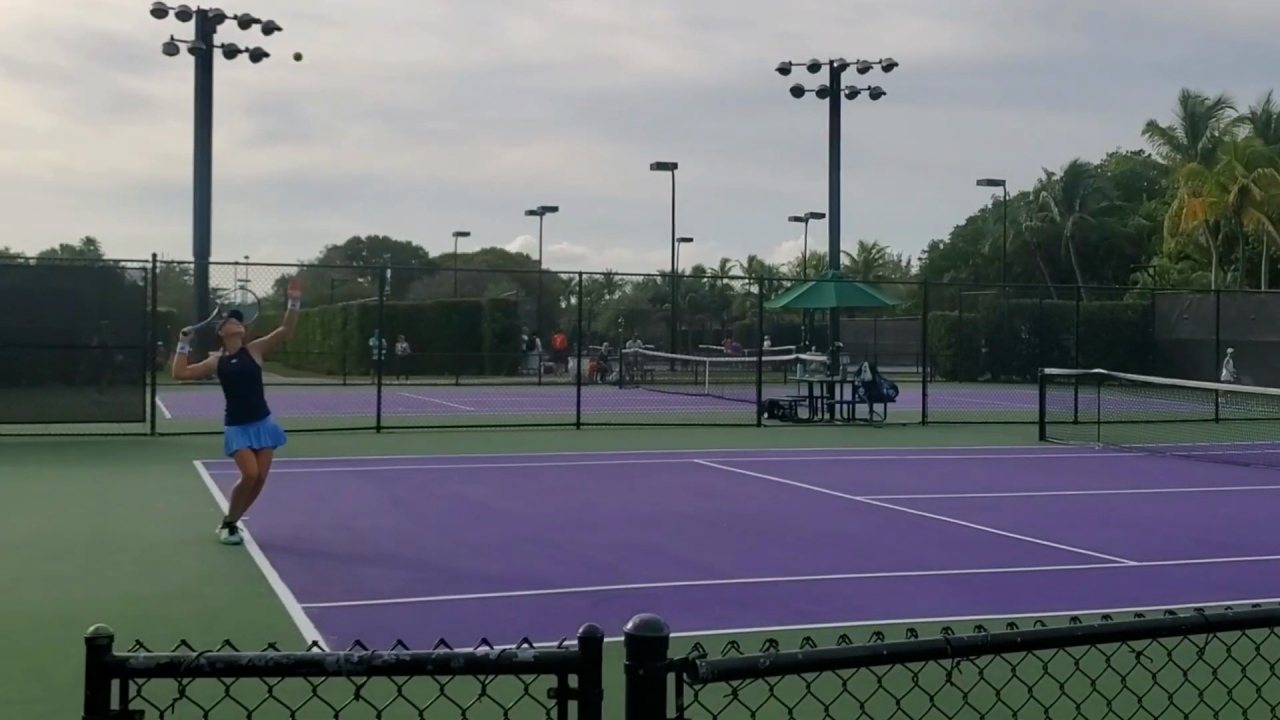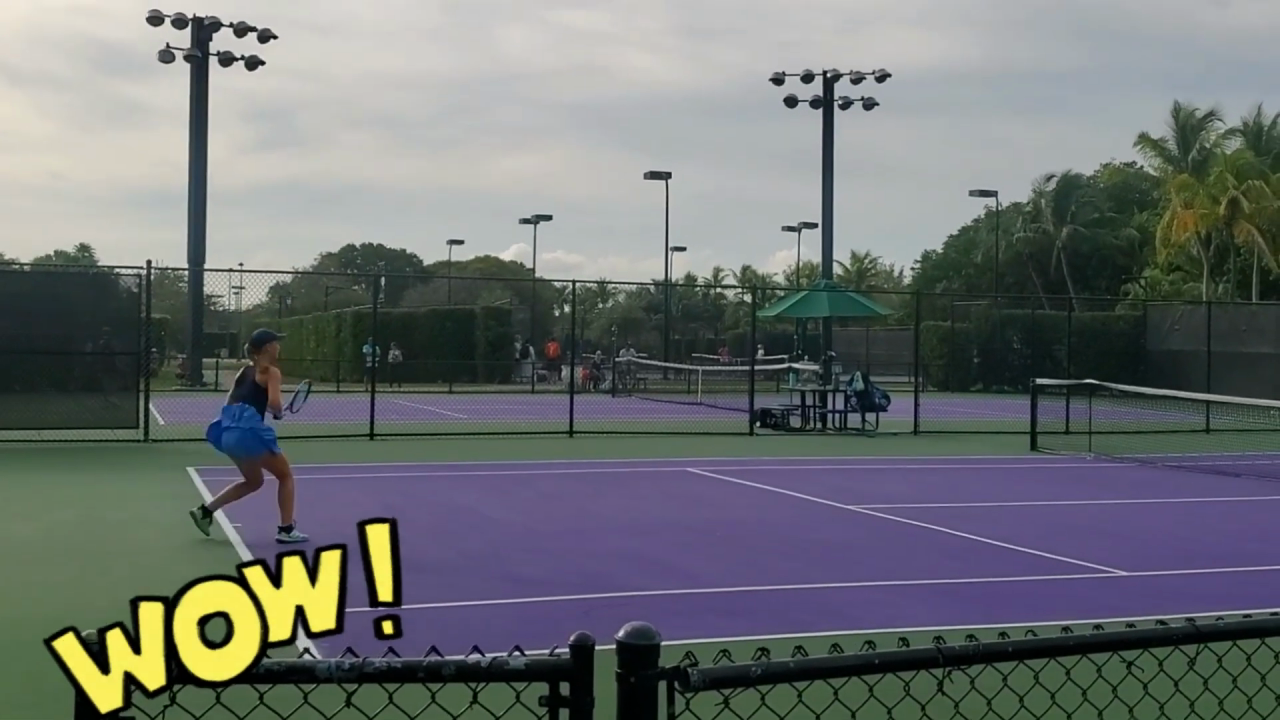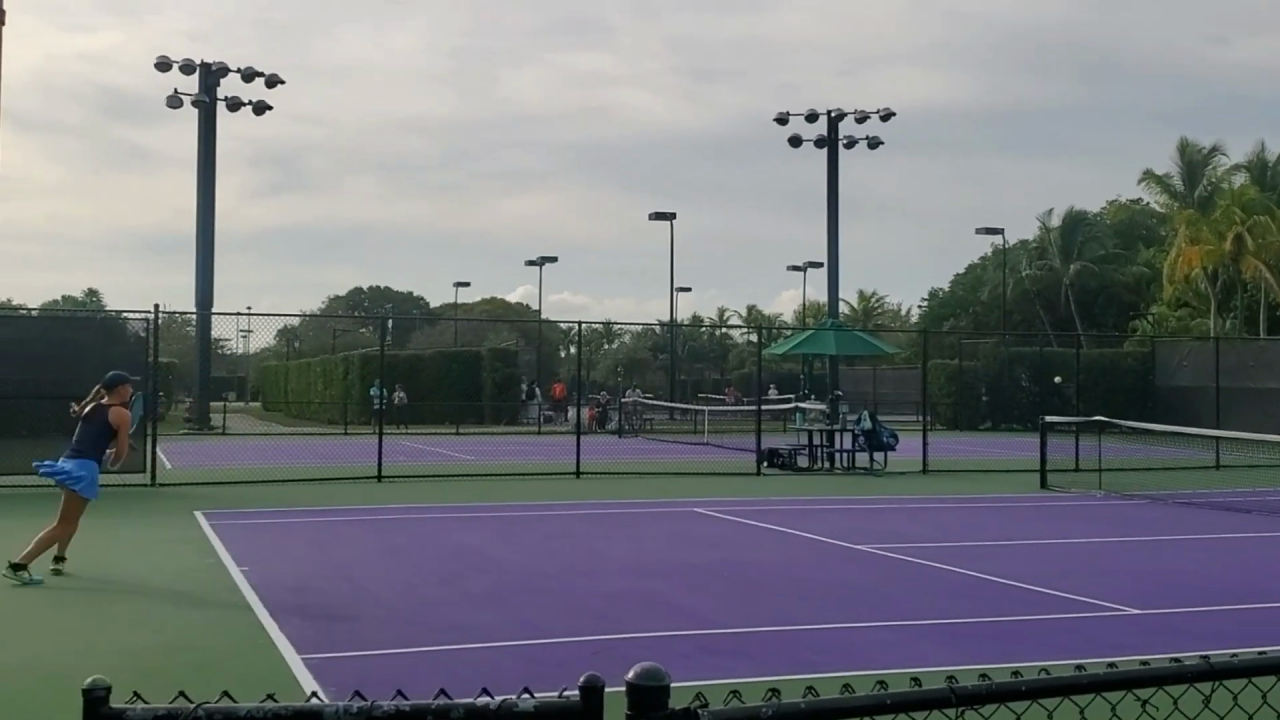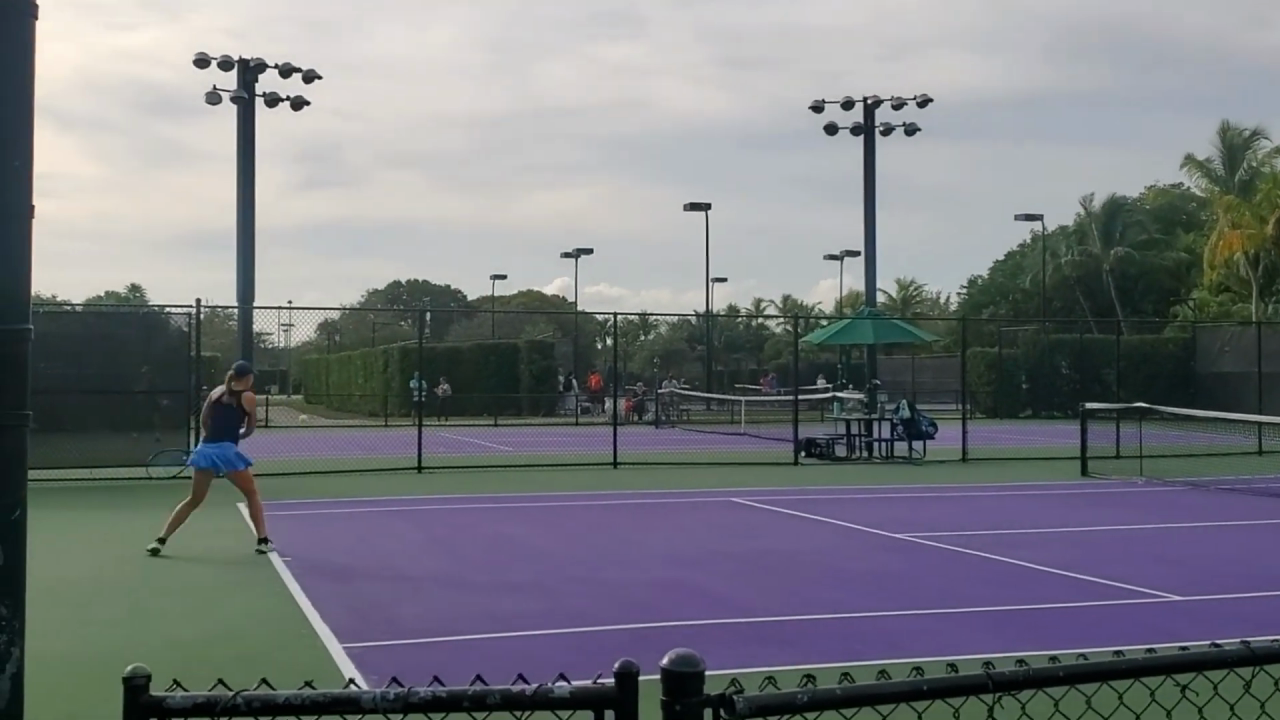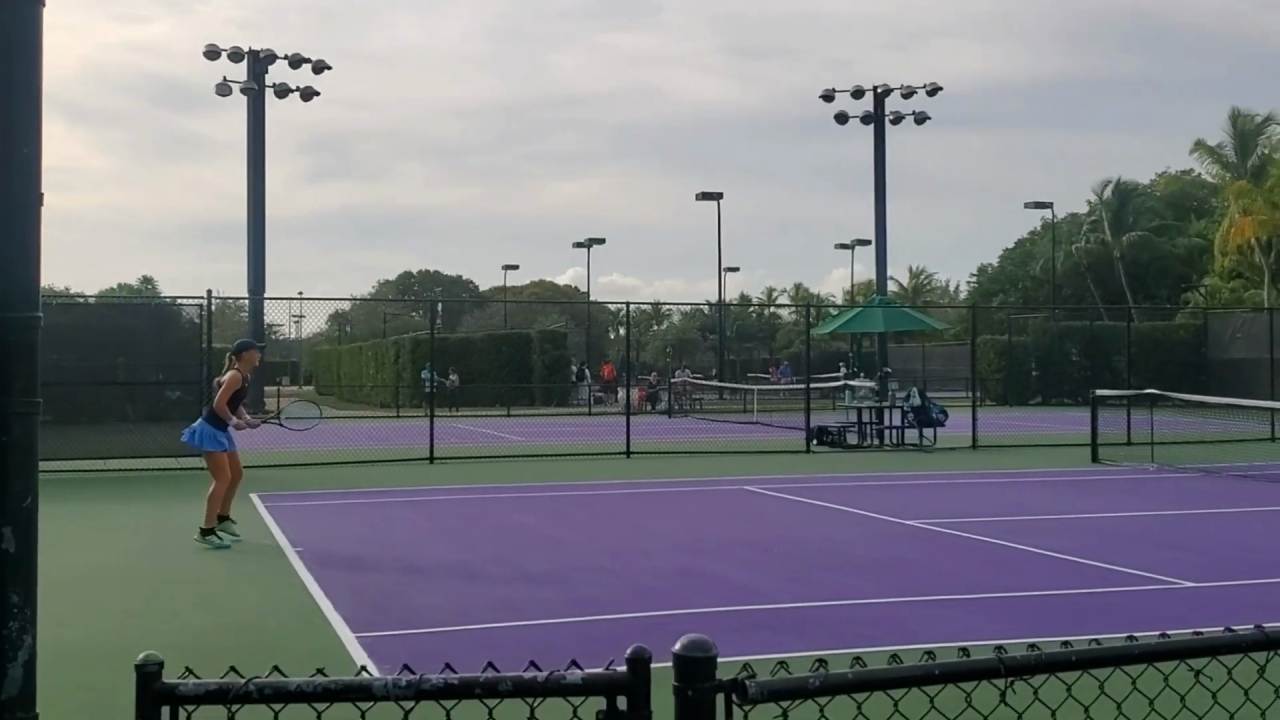
dt=1s
person 1, frame 1
left shoulder: (254, 351)
right shoulder: (216, 363)
left elbow: (285, 330)
right elbow: (178, 373)
left wrist: (293, 300)
right wrist: (182, 344)
left hip: (263, 425)
right hip: (238, 428)
left knee: (260, 479)
right knee: (250, 477)
left ankle: (232, 521)
right ankle: (228, 524)
person 1, frame 2
left shoulder: (244, 372)
right shoulder: (271, 371)
right elbow: (275, 404)
right wrist: (277, 413)
left hip: (228, 433)
right hip: (249, 432)
left knee: (254, 482)
right knee: (286, 476)
left ankle: (205, 510)
right ankle: (286, 529)
person 1, frame 3
left shoulder: (90, 408)
right shoulder: (122, 415)
right elbow: (121, 452)
right wrist: (114, 463)
left hip: (66, 464)
right hip: (84, 470)
left knee: (68, 513)
right knee: (64, 527)
left ankle: (59, 559)
right ankle: (18, 565)
person 1, frame 4
left shoulder: (217, 392)
right shoulder: (248, 397)
left elbow: (204, 420)
right elbow: (249, 430)
left hip: (206, 451)
right hip: (226, 452)
left knee: (194, 500)
right knee: (252, 494)
left ankle: (160, 541)
right ankle: (263, 541)
person 1, frame 5
left shoulder: (244, 376)
right shoulder: (235, 376)
right elbow: (218, 404)
left wrist: (246, 419)
right wrist: (234, 422)
left hip: (218, 431)
right hip: (210, 431)
left knee: (236, 474)
right knee: (223, 479)
left ankle: (223, 518)
right ankle: (208, 530)
